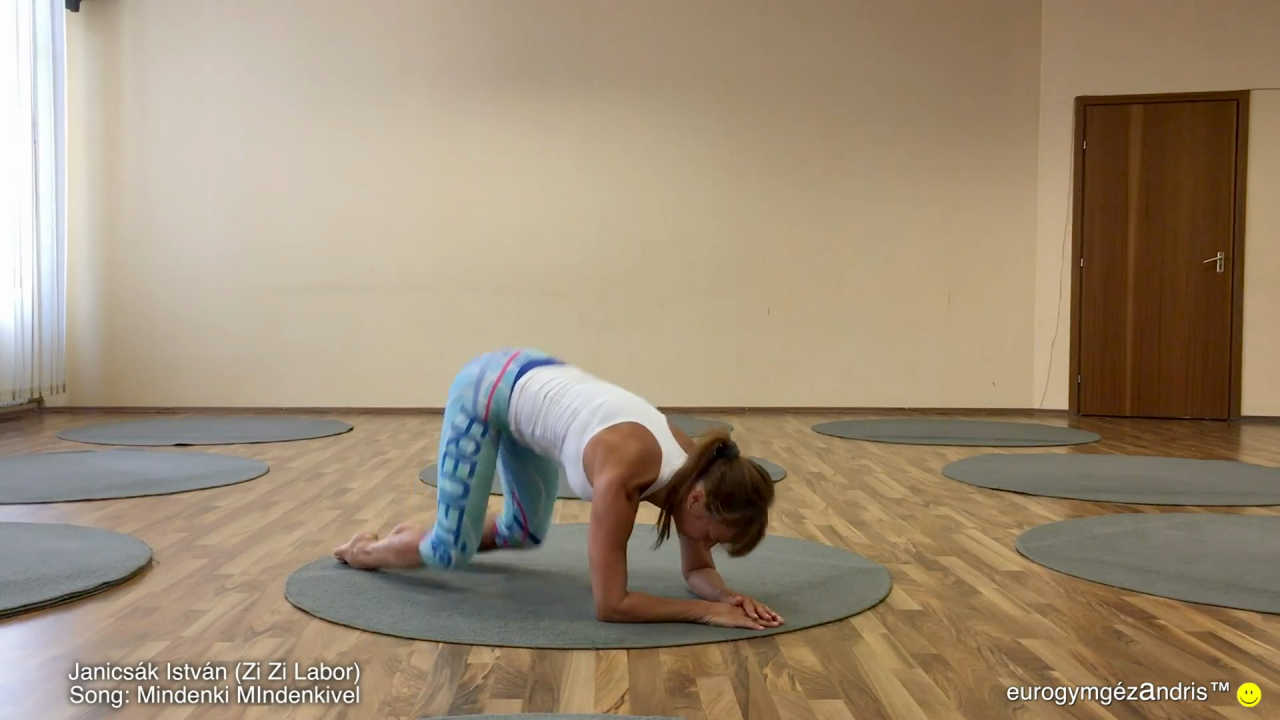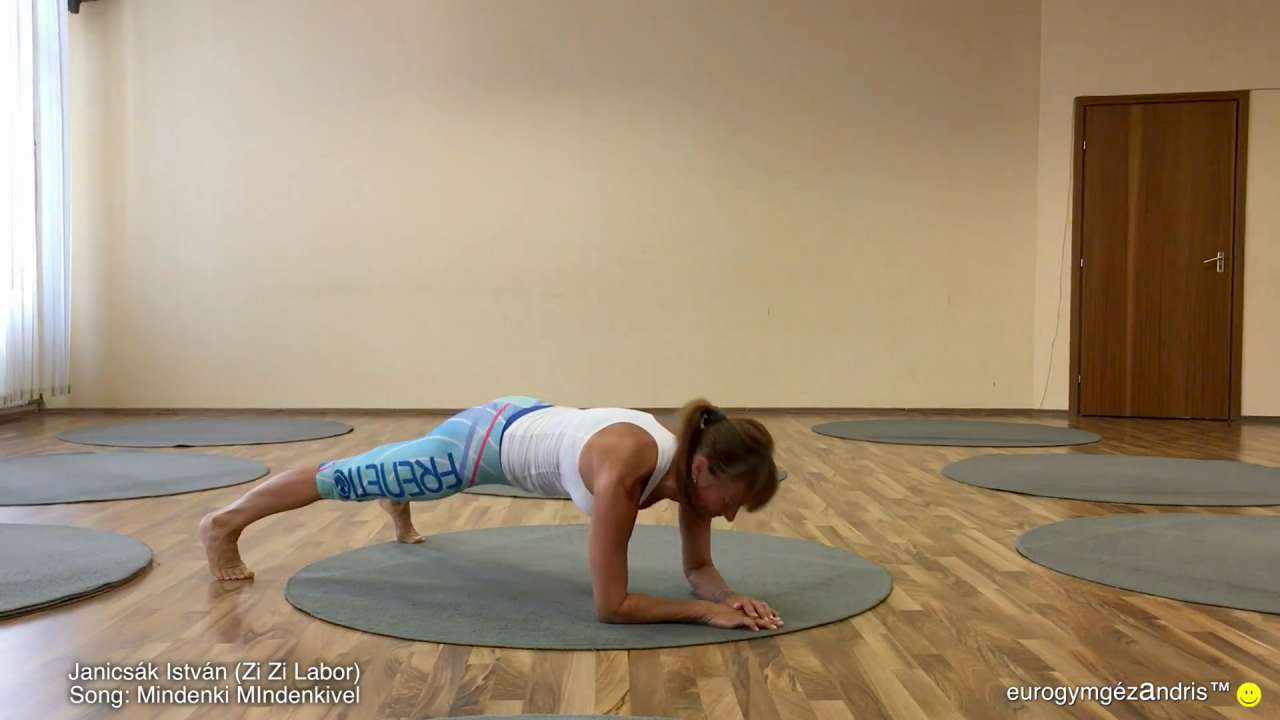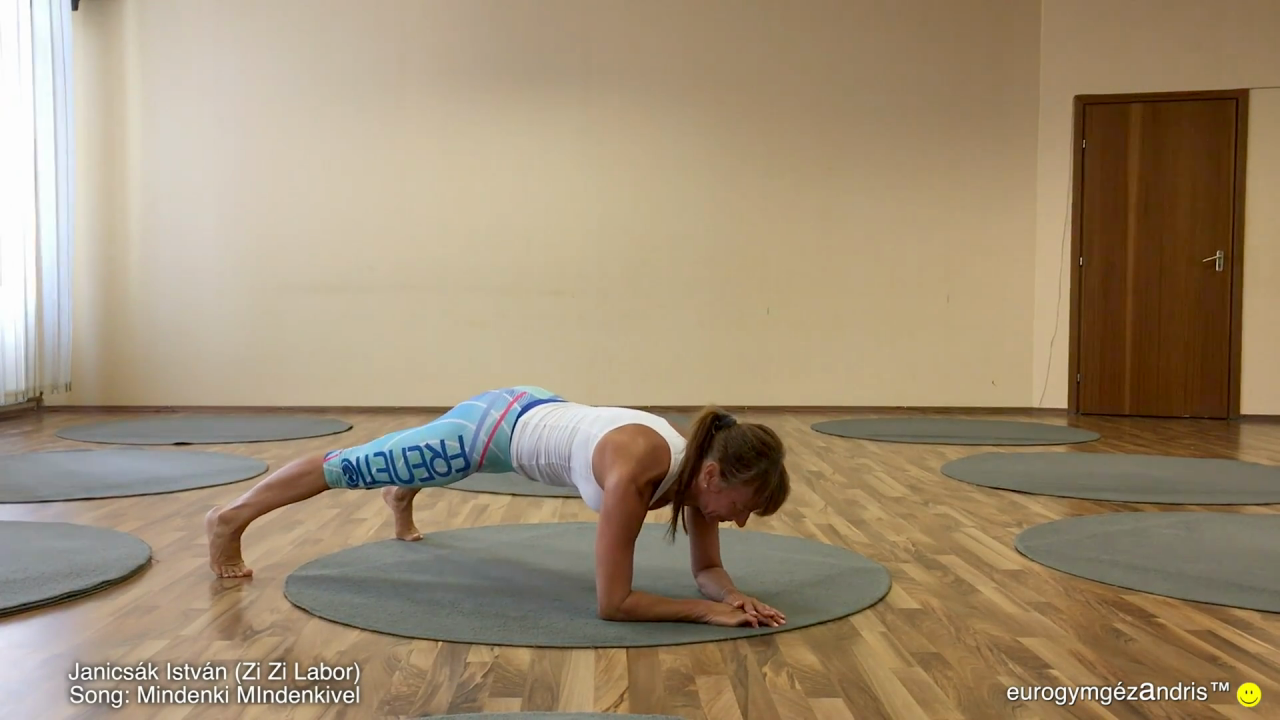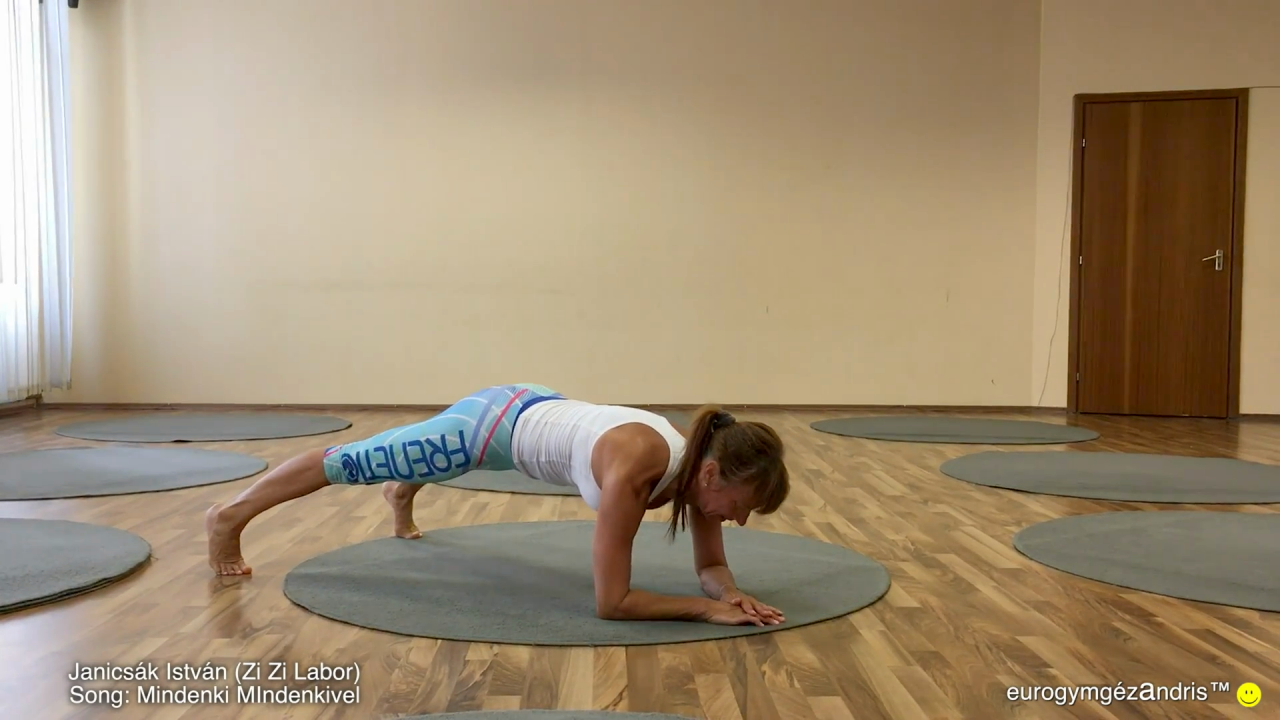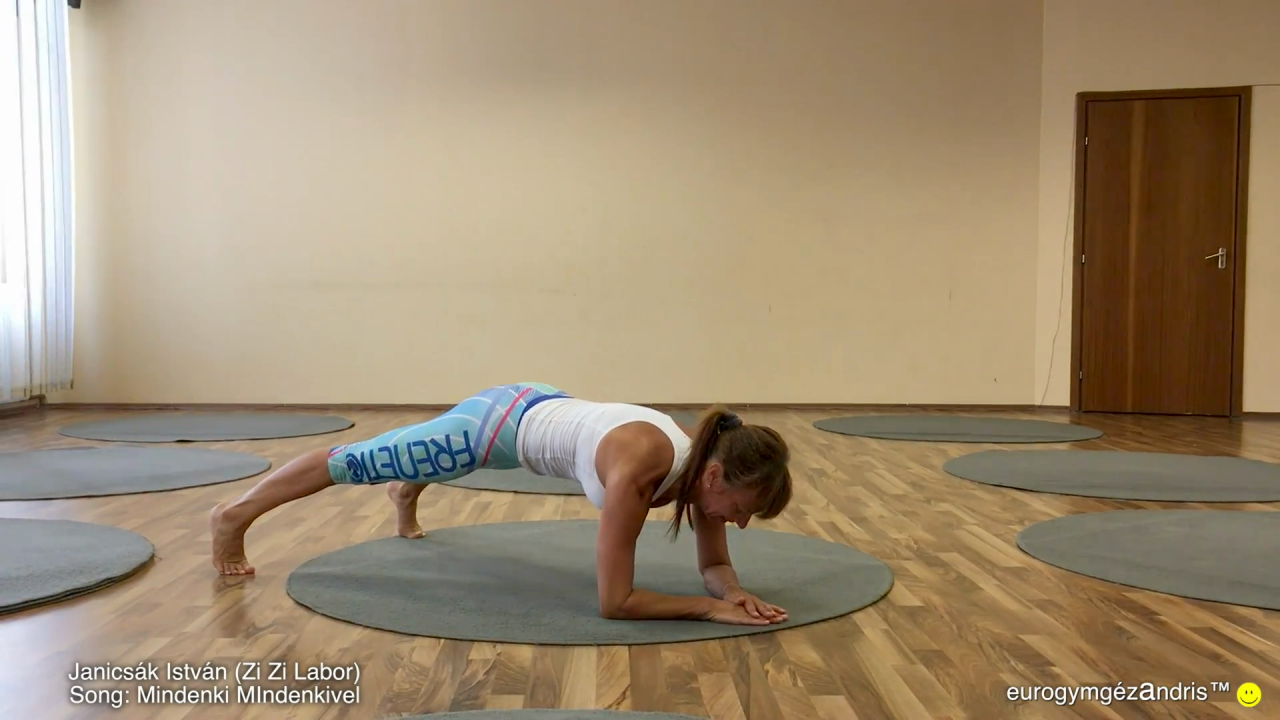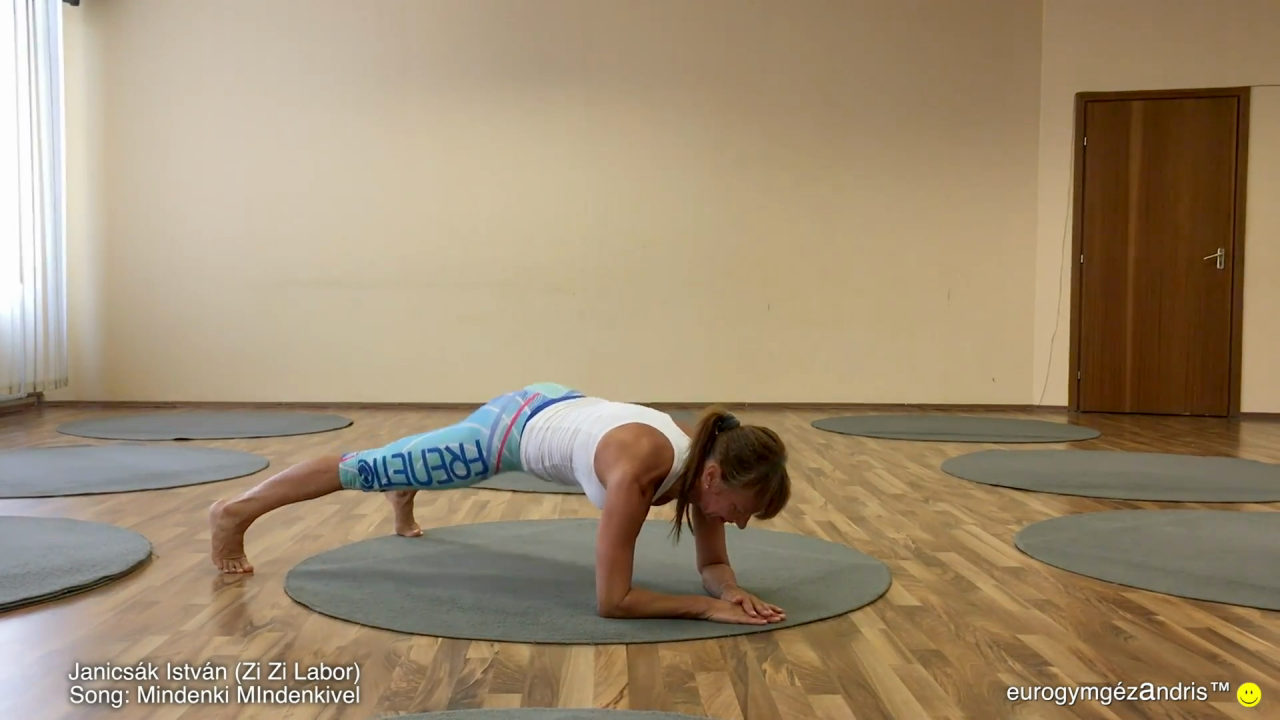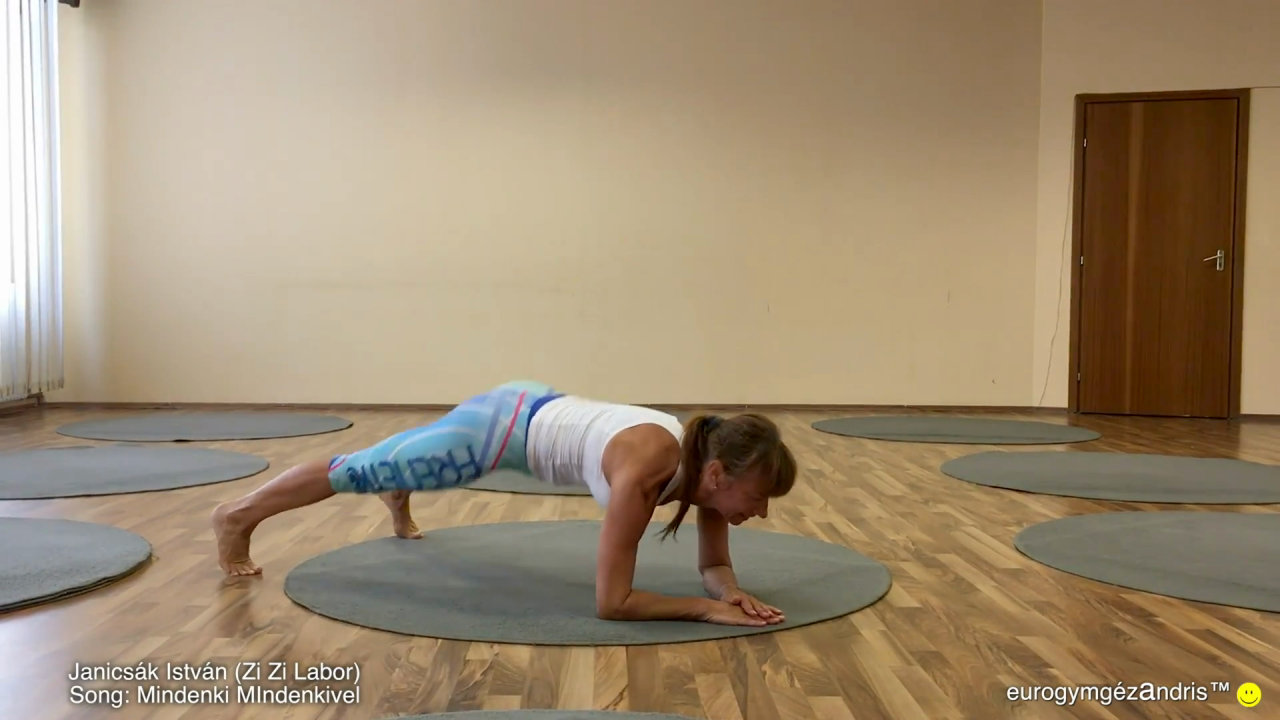
dt=0.7s
person 1, frame 1
left shoulder: (694, 474)
right shoulder: (624, 473)
left elbow: (697, 570)
right elbow: (610, 605)
left wrist: (726, 595)
right wrist: (711, 610)
left hip: (530, 382)
right hip: (487, 385)
left knee: (525, 533)
right knee: (452, 553)
left ankle: (416, 538)
right ankle: (365, 551)
person 1, frame 2
left shoulder: (691, 463)
right shoulder: (622, 470)
left elbow: (698, 569)
right elbow: (611, 606)
left wrist: (729, 596)
right wrist: (708, 612)
left hip: (526, 424)
right hip: (488, 439)
right knee: (350, 476)
left ankle: (399, 507)
right ankle: (225, 521)
person 1, frame 3
left shoulder: (699, 463)
right shoulder: (635, 469)
left elbow: (707, 568)
right elbow: (612, 603)
left wrist: (731, 594)
right wrist: (708, 612)
left hip: (536, 414)
right hip: (498, 425)
right knee: (357, 466)
left ankle: (401, 500)
right ankle: (230, 519)
person 1, frame 4
left shoulder: (701, 460)
right shoulder: (633, 468)
left elbow: (710, 566)
right elbow: (611, 602)
left wrist: (732, 592)
right wrist: (708, 610)
left hip: (537, 411)
right hip: (498, 422)
right knee: (358, 461)
left ankle: (401, 496)
right ankle: (229, 516)
person 1, frame 5
left shoulder: (704, 459)
right shoulder: (638, 465)
left elbow: (713, 564)
right elbow: (614, 601)
left wrist: (734, 591)
right wrist: (711, 609)
left hip: (542, 410)
right hip: (503, 422)
right knee: (361, 461)
left ankle: (404, 496)
right ankle: (233, 516)
person 1, frame 6
left shoulder: (705, 459)
right shoulder: (639, 466)
left elbow: (712, 561)
right elbow: (612, 600)
left wrist: (732, 590)
right wrist: (709, 607)
left hip: (555, 410)
right hip: (515, 426)
right knee: (374, 467)
left ankle: (402, 500)
right ankle: (235, 511)
person 1, frame 7
left shoulder: (707, 462)
right shoulder: (644, 468)
left elbow: (714, 566)
right elbow: (612, 602)
left wrist: (730, 591)
right wrist: (707, 609)
left hip: (538, 413)
right hip: (503, 423)
right knee: (363, 468)
left ankle: (397, 502)
right ankle: (237, 516)
